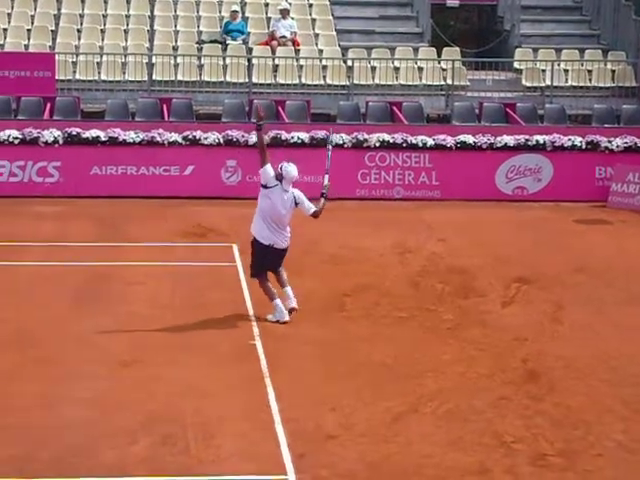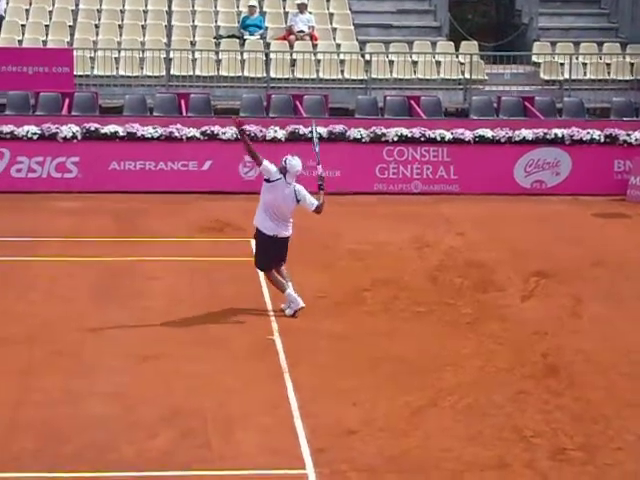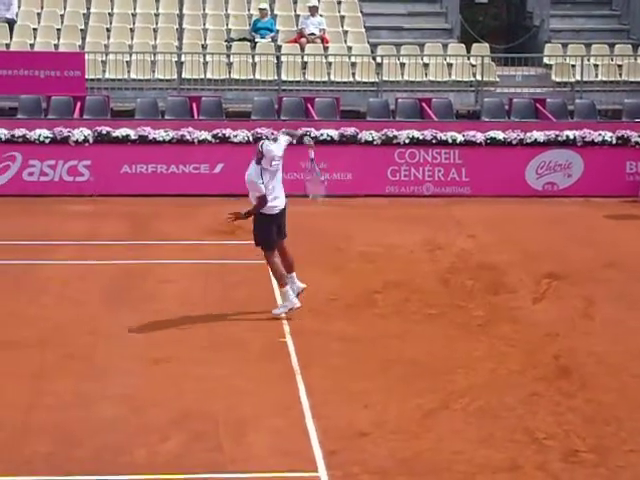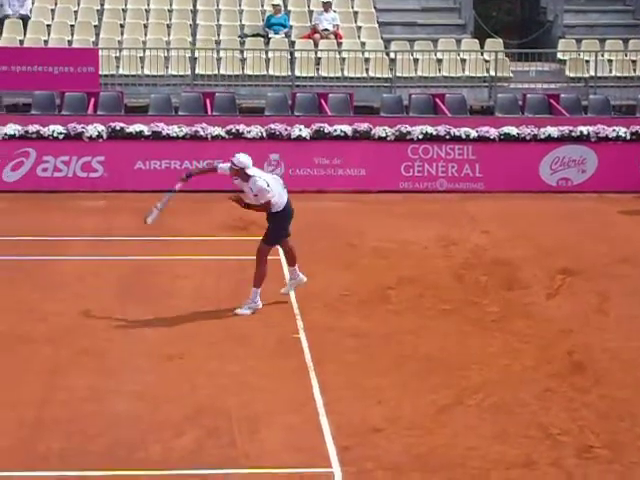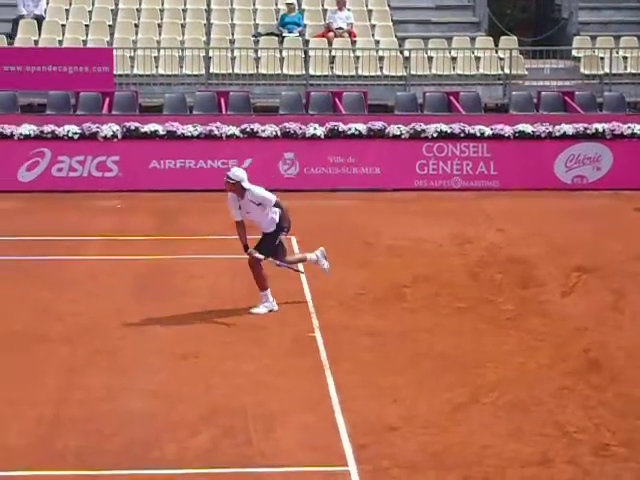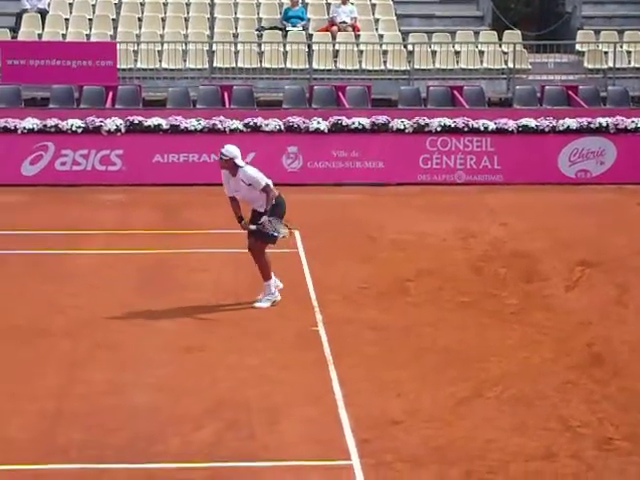
dt=0.2s
person 1, frame 1
left shoulder: (269, 183)
right shoulder: (295, 195)
left elbow: (262, 151)
right elbow: (316, 213)
left wrist: (259, 125)
right wrist: (323, 197)
left hip: (262, 241)
right hip: (282, 243)
left knee: (262, 277)
right knee: (277, 270)
left ankle: (280, 312)
right ankle: (290, 301)
person 1, frame 2
left shoulder: (272, 177)
right shoulder: (298, 190)
left elbow: (254, 155)
right elbow: (319, 209)
left wrist: (242, 132)
right wrist: (321, 188)
left hip: (266, 233)
right hip: (284, 234)
left knee: (268, 270)
right knee: (279, 265)
left ankle: (294, 300)
right ankle: (292, 298)
person 1, frame 3
left shoulder: (254, 176)
right shoulder: (275, 153)
left elbow: (262, 203)
right elbow: (286, 134)
left wrist: (245, 215)
right wrist: (300, 138)
left hip: (266, 214)
right hip: (280, 208)
left knee: (271, 255)
right knee: (281, 246)
left ankle: (288, 299)
right ankle: (294, 284)
person 1, frame 4
left shoulder: (259, 184)
right shoulder: (235, 172)
left elbow: (267, 206)
right elbow: (215, 169)
left wrist: (245, 205)
right wrist: (191, 174)
left hip: (280, 210)
right hip: (275, 208)
left knee: (262, 252)
right knee: (284, 242)
left ankle: (254, 300)
right ankle: (295, 276)
person 1, frame 5
left shoulder: (256, 193)
right shoulder: (232, 198)
left elbow: (281, 206)
right elbow: (239, 224)
left wrist: (284, 231)
right wrist: (246, 248)
left hip: (277, 226)
right hip: (269, 228)
left knee: (254, 261)
right knee: (281, 260)
left ankle: (268, 301)
right ankle: (317, 256)
person 1, frame 6
left shoulder: (249, 173)
right shoulder: (225, 174)
left elbow: (270, 192)
right elbow: (233, 199)
left wrist: (267, 213)
right wrist: (240, 219)
left hip: (274, 206)
right hip: (259, 208)
left knee: (258, 247)
right knee: (253, 247)
left ankle: (271, 293)
right ankle: (272, 283)
